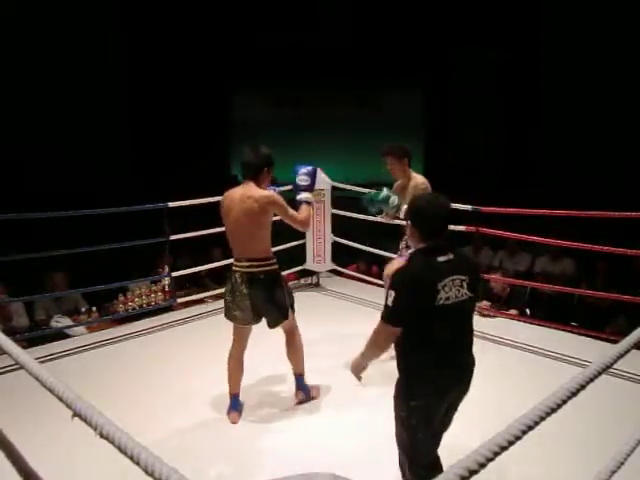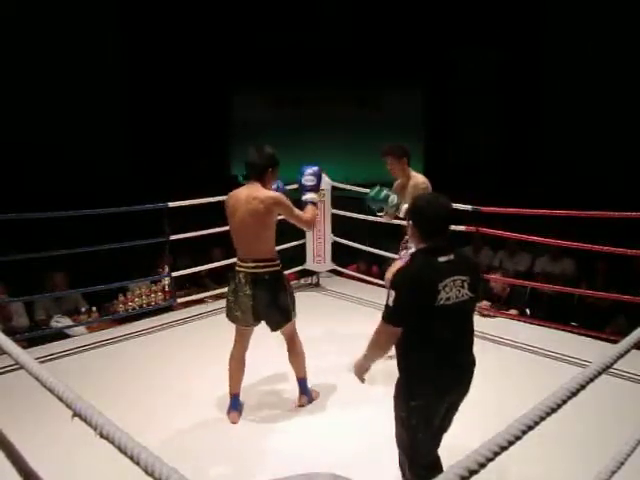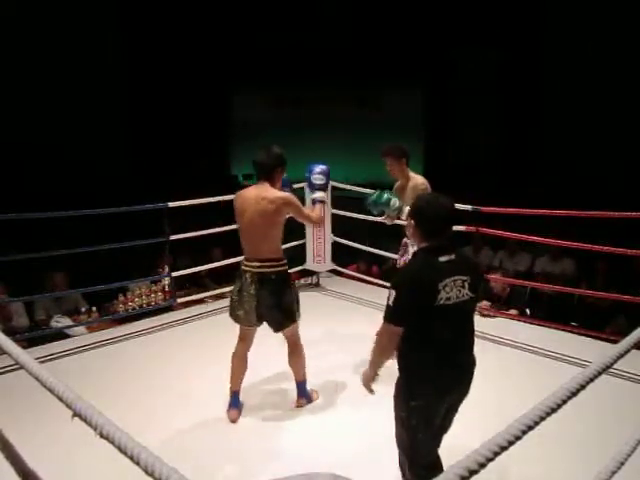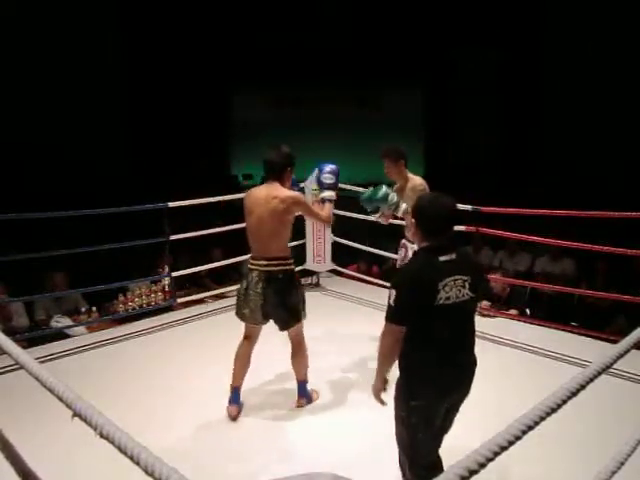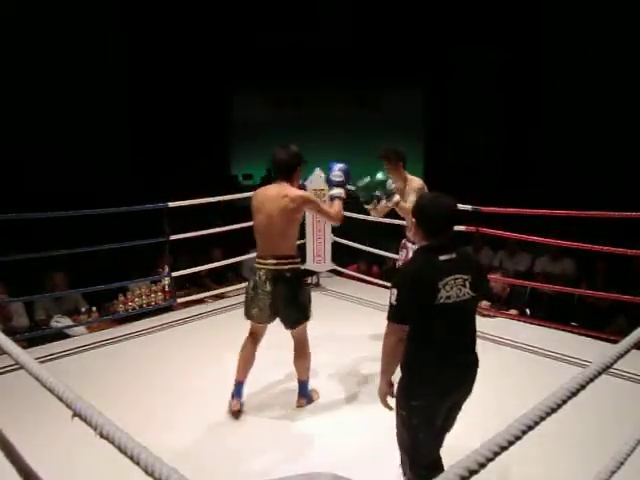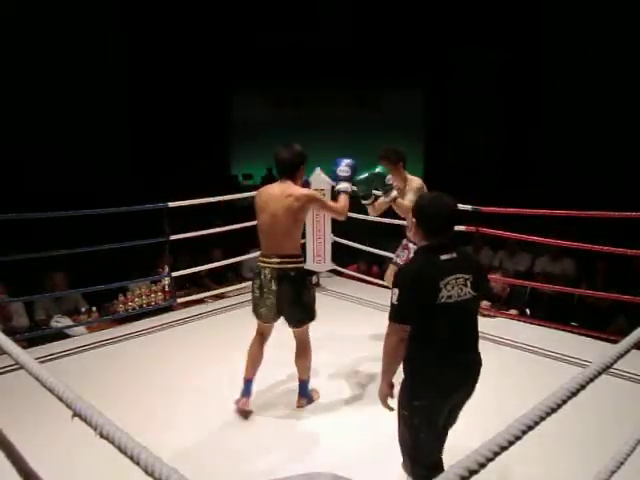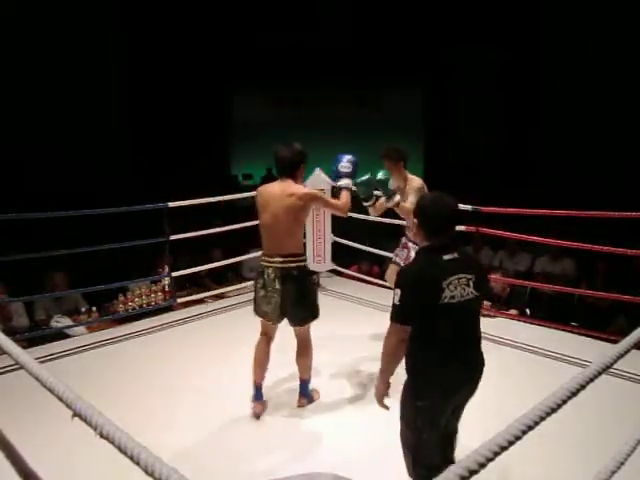
dt=0.1s
person 1, frame 1
left shoulder: (408, 275)
right shoulder: (467, 267)
left elbow: (387, 334)
left wrist: (361, 361)
left hip: (421, 380)
right hip: (460, 372)
left knee: (416, 451)
right knee: (427, 443)
person 1, frame 2
left shoulder: (410, 275)
right shoulder: (468, 267)
left elbow: (388, 334)
left wrist: (364, 362)
left hip: (422, 380)
right hip: (461, 372)
left knee: (415, 450)
right knee: (427, 442)
person 1, frame 3
left shoulder: (411, 274)
right shoulder: (469, 267)
left elbow: (390, 334)
left wrist: (371, 369)
left hip: (421, 380)
right hip: (461, 372)
left knee: (416, 449)
right knee: (428, 442)
person 1, frame 4
left shoulder: (411, 273)
right shoulder: (471, 267)
left elbow: (394, 335)
left wrist: (380, 375)
left hip: (422, 379)
right hip: (462, 372)
left knee: (416, 449)
right knee: (429, 442)
person 1, frame 5
left shoulder: (412, 272)
right shoulder: (472, 266)
left elbow: (397, 335)
left wrist: (385, 378)
left hip: (424, 379)
right hip: (464, 372)
left knee: (417, 449)
right knee: (430, 442)
person 1, frame 6
left shoulder: (412, 273)
right shoulder: (472, 266)
left elbow: (398, 335)
left wrist: (386, 379)
left hip: (425, 379)
right hip: (466, 371)
left knee: (418, 448)
right knee: (434, 438)
person 1, frame 7
left shoulder: (414, 274)
right shoulder: (473, 266)
left elbow: (399, 335)
left wrist: (383, 378)
left hip: (430, 379)
right hip: (469, 370)
left knee: (420, 449)
right knee: (441, 438)
person 2, frame 1
left shoulder: (227, 198)
right shoulder: (268, 198)
right elbow: (303, 223)
right wrist: (305, 192)
left hip: (239, 275)
right hip: (265, 274)
left knee: (239, 343)
right knee: (291, 330)
left ankle: (234, 405)
right ankle: (302, 388)
person 2, frame 2
left shoulder: (232, 198)
right shoulder: (273, 199)
right elbow: (308, 223)
right wrist: (310, 193)
left hip: (242, 275)
right hip: (269, 276)
left knee: (240, 342)
right knee: (291, 335)
left ankle: (234, 405)
right ankle: (304, 392)
person 2, frame 3
left shoulder: (240, 197)
right shoulder: (282, 199)
right elbow: (316, 221)
right wrist: (319, 191)
left hip: (248, 274)
right hip: (274, 275)
left knee: (244, 342)
right knee: (293, 338)
left ankle: (234, 404)
right ankle: (303, 394)
person 2, frame 4
left shoulder: (250, 196)
right shoulder: (291, 198)
right elbow: (326, 219)
right wrist: (328, 190)
left hip: (254, 273)
right hip: (280, 274)
left knee: (249, 337)
right knee: (296, 337)
left ankle: (234, 401)
right ankle: (303, 393)
person 2, frame 5
left shoulder: (258, 195)
right shoulder: (300, 197)
right elbow: (336, 217)
right wrist: (337, 188)
left hip: (261, 272)
right hip: (287, 273)
left knee: (254, 335)
right knee: (300, 337)
left ankle: (237, 396)
right ankle: (304, 394)
person 2, frame 6
left shoulder: (261, 194)
right shoulder: (305, 196)
right elbow: (341, 212)
right wrist: (344, 184)
left hip: (265, 271)
right hip: (292, 273)
left knee: (261, 334)
right knee: (302, 337)
left ankle: (246, 394)
right ankle: (304, 393)
person 2, frame 7
left shoulder: (262, 192)
right shoulder: (306, 194)
right elbow: (342, 208)
right wrist: (345, 180)
left hip: (267, 270)
right hip: (293, 272)
left knee: (266, 335)
right knee: (303, 336)
left ankle: (257, 398)
right ankle: (304, 393)
person 3, frame 1
left shoulder: (420, 183)
right shoulder: (398, 187)
right elbow: (390, 216)
left wrist: (400, 208)
right wrist: (384, 208)
left knee: (390, 274)
person 3, frame 2
left shoulder: (420, 183)
right shoulder: (398, 185)
right elbow: (390, 216)
left wrist: (399, 208)
right wrist: (382, 209)
left knee: (391, 277)
person 3, frame 3
left shoulder: (419, 184)
right shoulder: (398, 187)
right elbow: (391, 219)
left wrist: (401, 210)
right wrist: (384, 211)
right hip: (410, 240)
person 3, frame 4
left shoulder: (418, 184)
right shoulder: (397, 189)
right elbow: (385, 219)
left wrist: (398, 206)
right wrist: (376, 209)
right hip: (409, 241)
person 3, frame 5
left shoulder: (416, 184)
right shoulder: (395, 188)
left elbow: (410, 213)
right elbow: (378, 213)
left wrist: (392, 197)
right wrist: (368, 200)
right hip: (410, 240)
person 3, frame 6
left shoulder: (415, 184)
right shoulder: (394, 186)
left elbow: (406, 211)
right elbow: (374, 211)
left wrist: (389, 192)
right wrist: (367, 195)
right hip: (410, 240)
right knee: (391, 278)
person 3, frame 7
left shoulder: (416, 184)
right shoulder: (395, 186)
left elbow: (409, 213)
right elbow: (375, 212)
left wrist: (392, 198)
right wrist: (368, 197)
right hip: (409, 238)
right knee: (391, 277)
